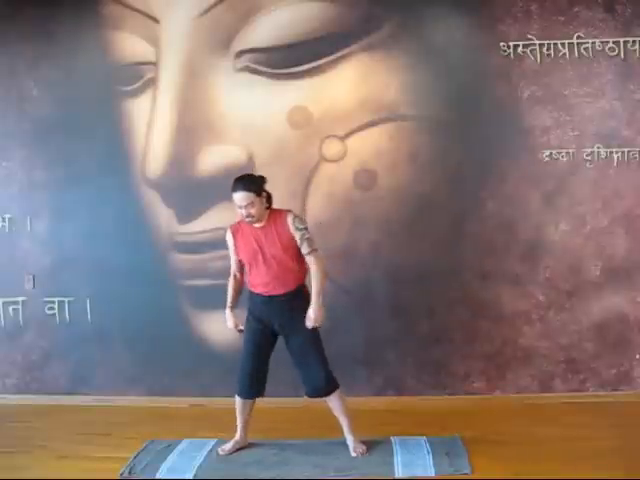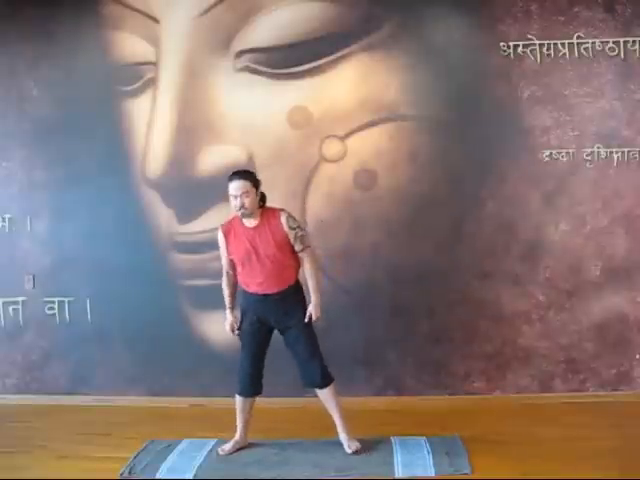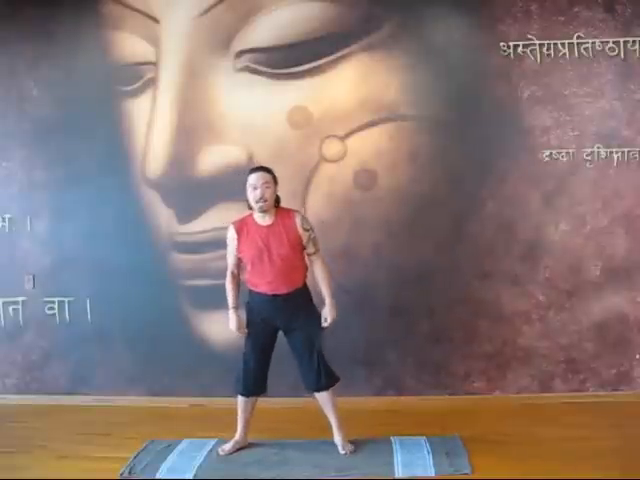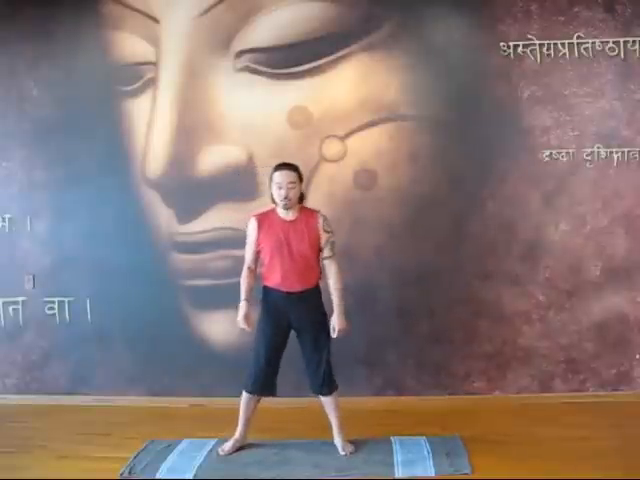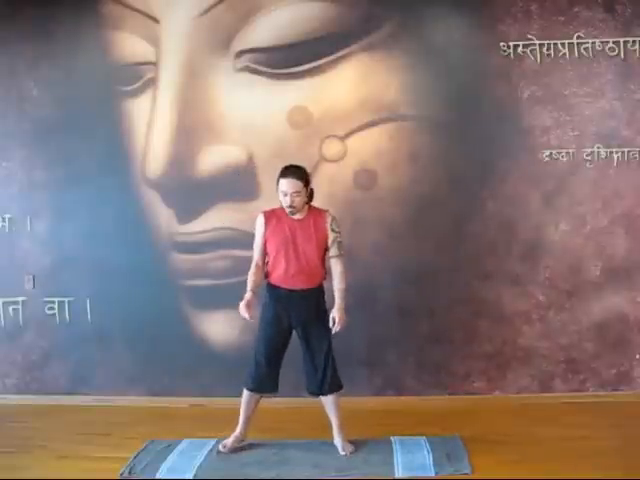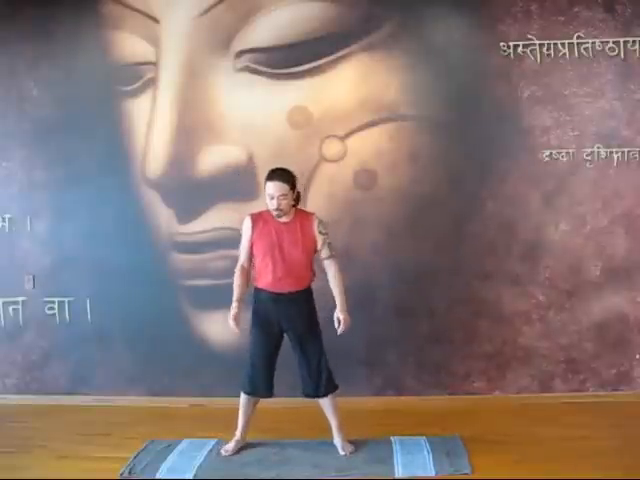
dt=0.2s
person 1, frame 1
left shoulder: (290, 221)
right shoulder: (234, 232)
left elbow: (314, 262)
right elbow: (236, 274)
left wrist: (316, 303)
right wrist: (229, 309)
left hip: (294, 304)
right hip: (259, 308)
left knee: (317, 370)
right knee: (248, 373)
left ankle: (349, 433)
right ankle: (240, 436)
person 1, frame 2
left shoulder: (282, 220)
right shoulder: (226, 232)
left elbow: (306, 257)
right elbow: (229, 273)
left wrist: (315, 298)
right wrist: (229, 309)
left hip: (290, 301)
right hip: (252, 305)
left knee: (313, 365)
right knee: (247, 370)
left ankle: (342, 430)
right ankle: (240, 435)
person 1, frame 3
left shoulder: (295, 220)
right shoulder: (237, 230)
left elbow: (315, 260)
right elbow: (232, 273)
left wrist: (329, 301)
right wrist: (233, 310)
left hip: (297, 302)
right hip: (260, 305)
left knee: (316, 367)
right knee: (250, 371)
left ankle: (338, 433)
right ankle: (240, 435)
person 1, frame 4
left shoulder: (318, 220)
right shoulder: (258, 223)
left elbow: (330, 265)
right elbow: (249, 267)
left wrist: (338, 310)
right wrist: (244, 303)
left hip: (309, 301)
right hip: (274, 302)
left knee: (321, 369)
right knee: (260, 368)
left ankle: (338, 434)
right ankle: (240, 434)
person 1, frame 5
left shoulder: (326, 220)
right shoulder: (266, 219)
left elbow: (337, 265)
right elbow: (258, 263)
left wrist: (339, 305)
right wrist: (249, 294)
left hip: (312, 300)
right hip: (277, 300)
left knee: (323, 367)
right knee: (261, 366)
left ankle: (338, 434)
right ankle: (240, 432)
person 1, frame 6
left shoulder: (312, 223)
right shoulder: (253, 222)
left elbow: (330, 264)
right elbow: (243, 266)
left wrist: (341, 305)
right wrist: (236, 303)
left hip: (300, 302)
right hip: (266, 303)
left knee: (317, 368)
right knee: (256, 370)
left ankle: (337, 433)
right ankle: (239, 435)
